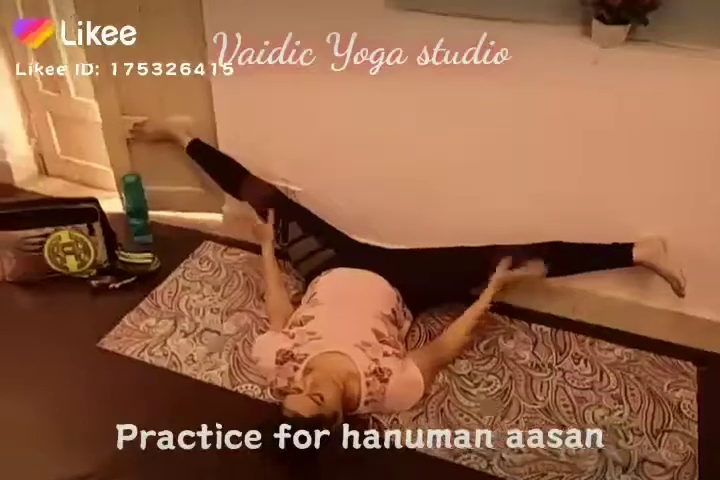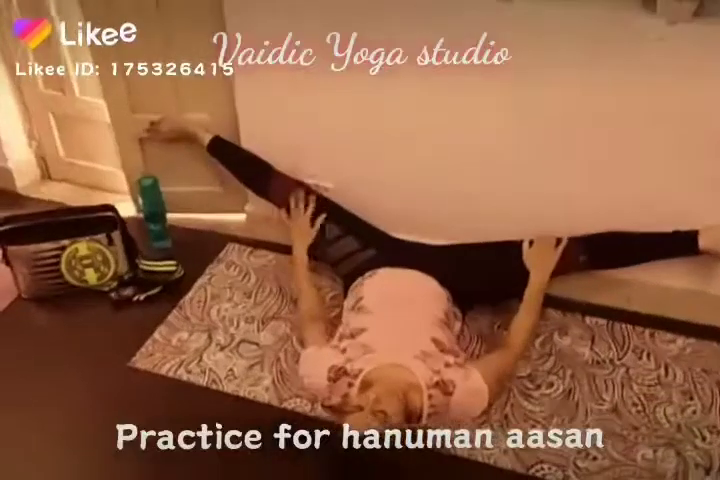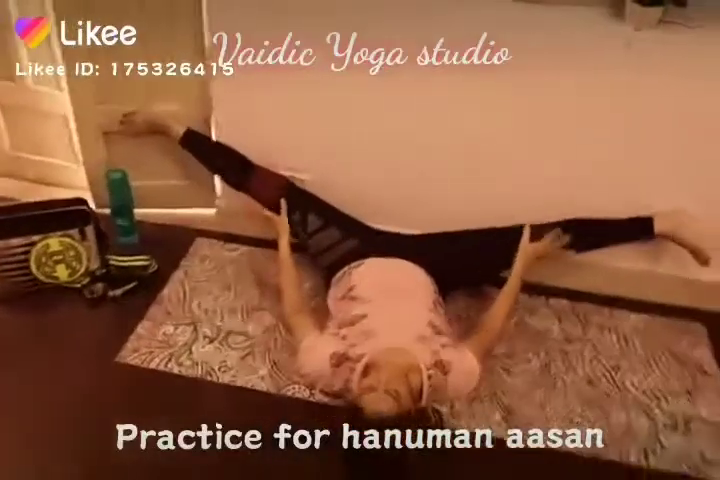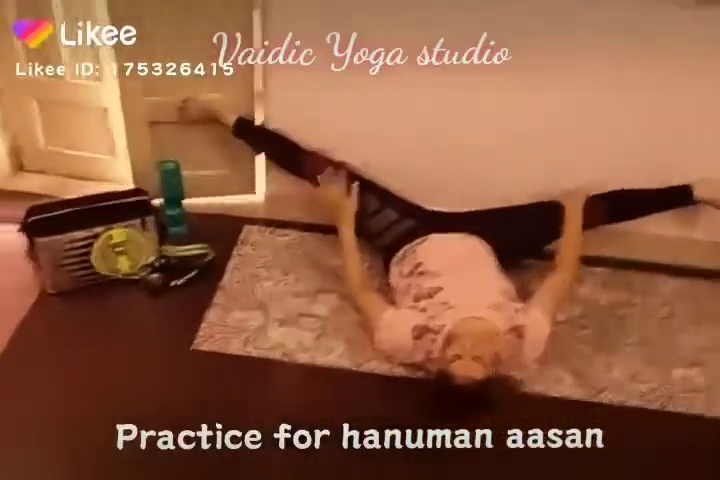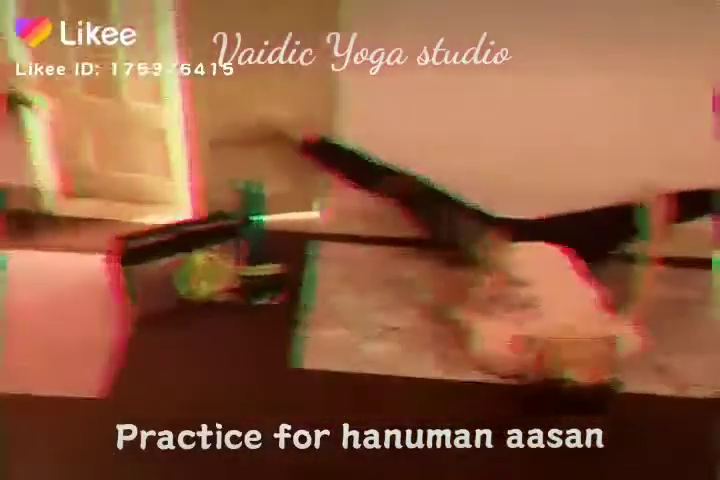
dt=0.7s
person 1, frame 1
left shoulder: (274, 359)
right shoulder: (390, 391)
left elbow: (279, 309)
right elbow: (443, 349)
left wrist: (267, 248)
right wrist: (494, 291)
left hip: (336, 270)
right hip: (393, 285)
left knee: (262, 195)
right knee: (500, 260)
person 1, frame 2
left shoulder: (324, 377)
right shoulder: (453, 401)
left elbow: (310, 318)
right elbow: (511, 351)
left wrist: (299, 248)
right wrist: (539, 277)
left hip: (376, 270)
right hip: (440, 282)
left knee: (293, 195)
person 1, frame 3
left shoulder: (326, 366)
right shoulder: (451, 378)
left elbow: (295, 312)
right elbow: (488, 333)
left wrist: (283, 241)
right wrist: (523, 267)
left hip: (358, 262)
right hip: (420, 269)
left knee: (273, 190)
right knee: (534, 238)
person 1, frame 4
left shoulder: (404, 340)
right shoulder: (524, 342)
left elbow: (358, 289)
right elbow: (563, 274)
left wrist: (343, 219)
right wrist: (571, 211)
left hip: (415, 242)
right hip: (476, 242)
left knee: (326, 172)
right knee: (582, 209)
person 1, frame 5
left shoulder: (502, 353)
right shoulder: (620, 345)
left elbow: (449, 298)
right elbow: (638, 310)
left wrist: (484, 267)
right wrist: (654, 243)
left hip: (507, 257)
right hip: (554, 253)
